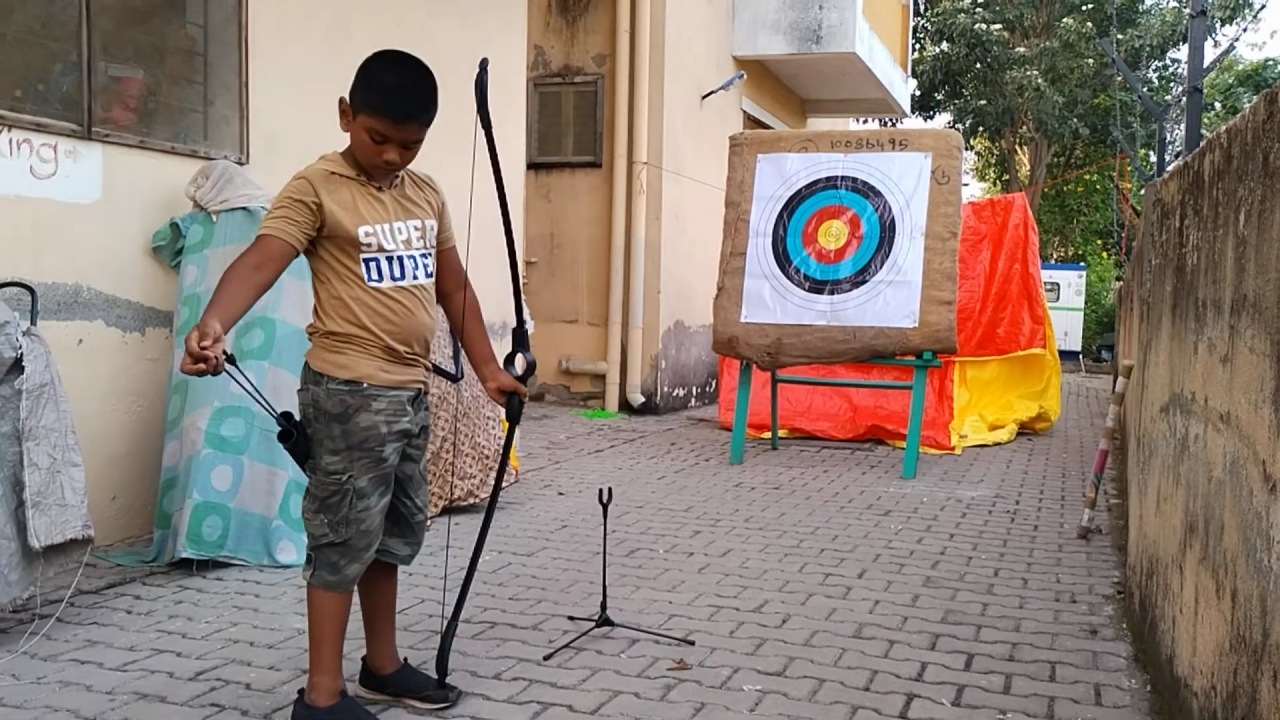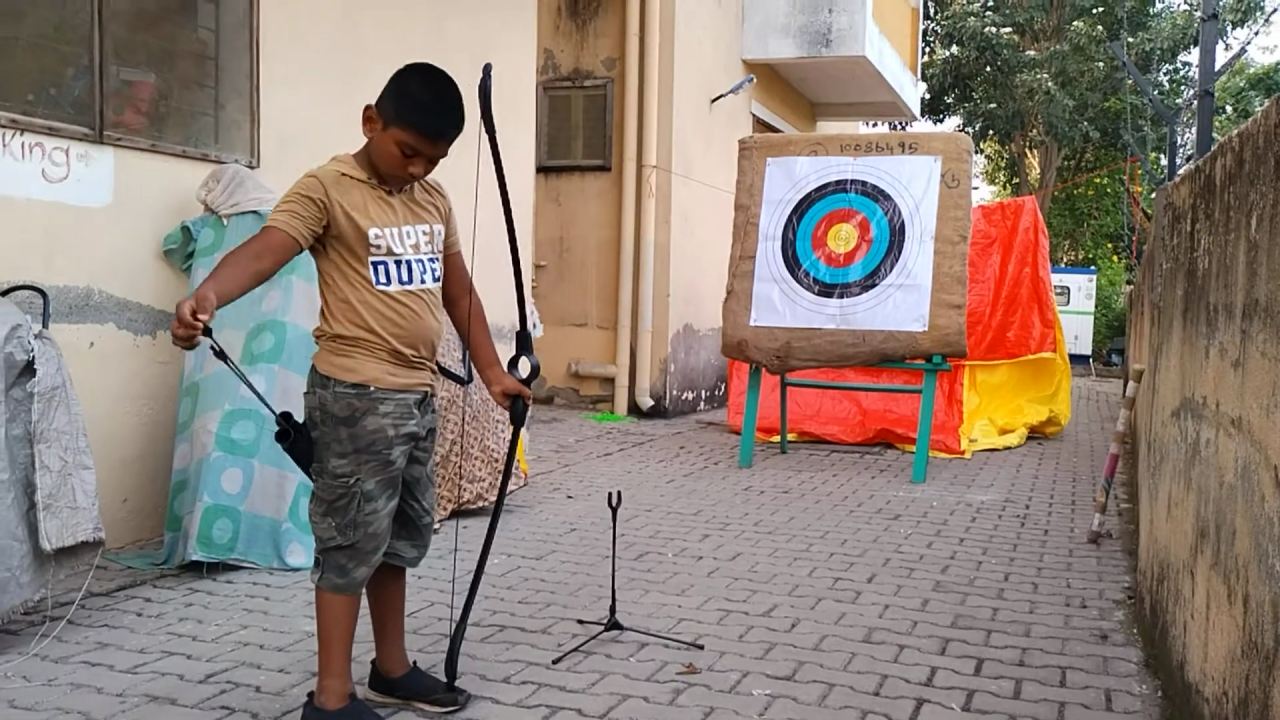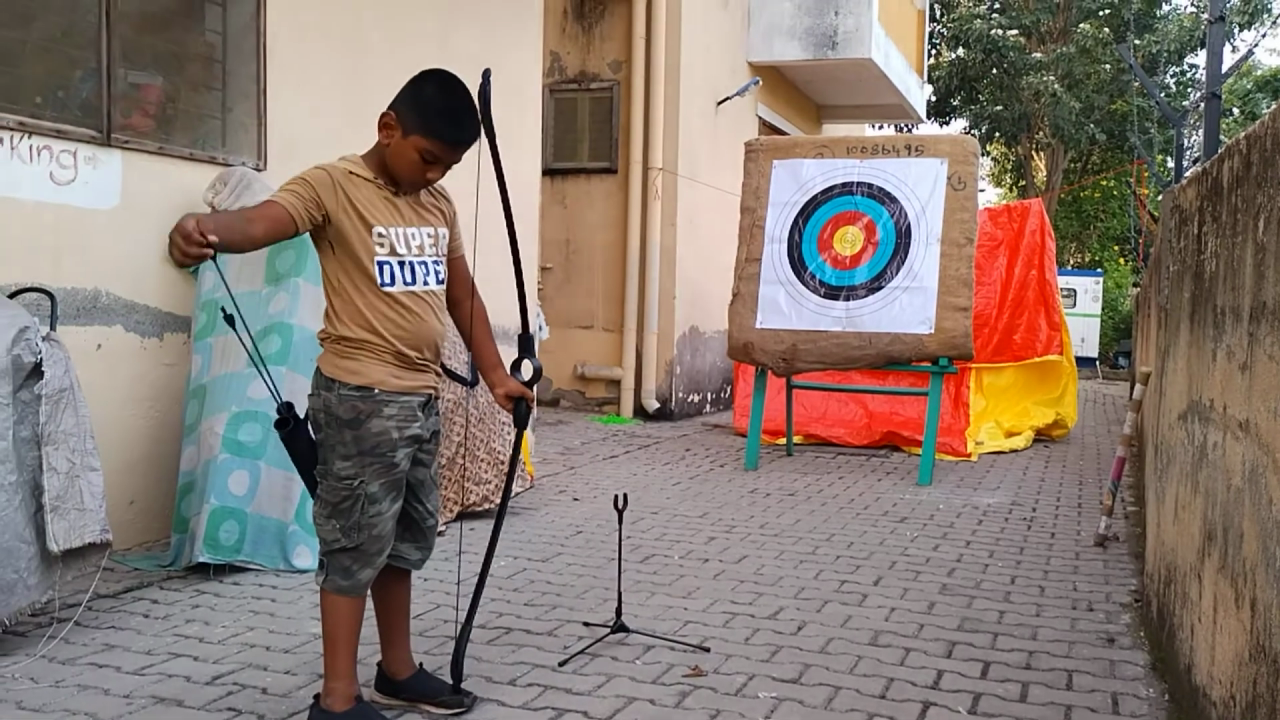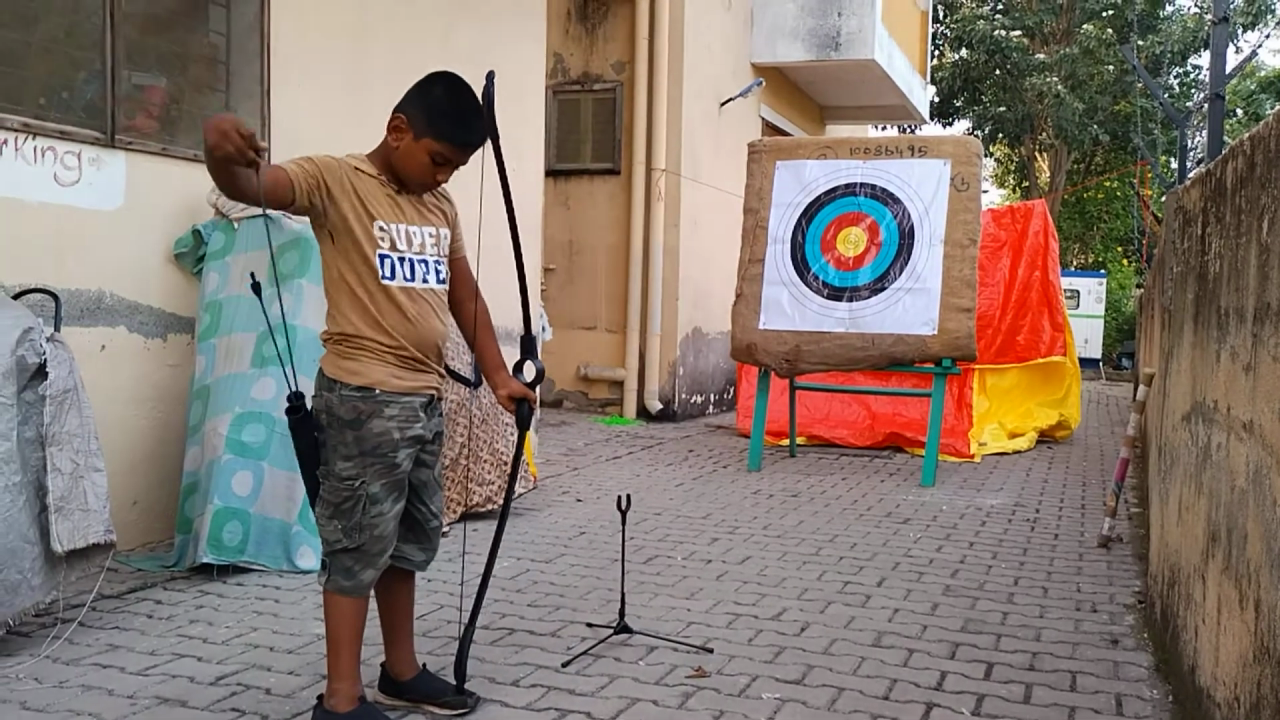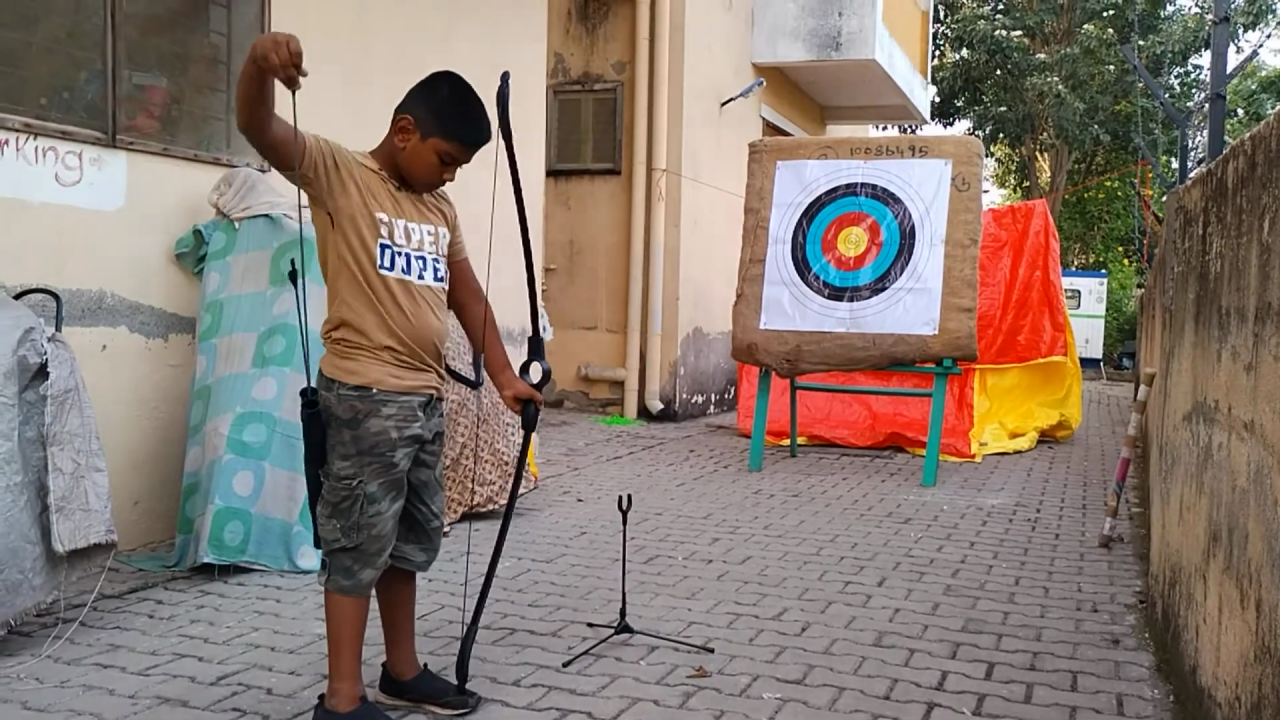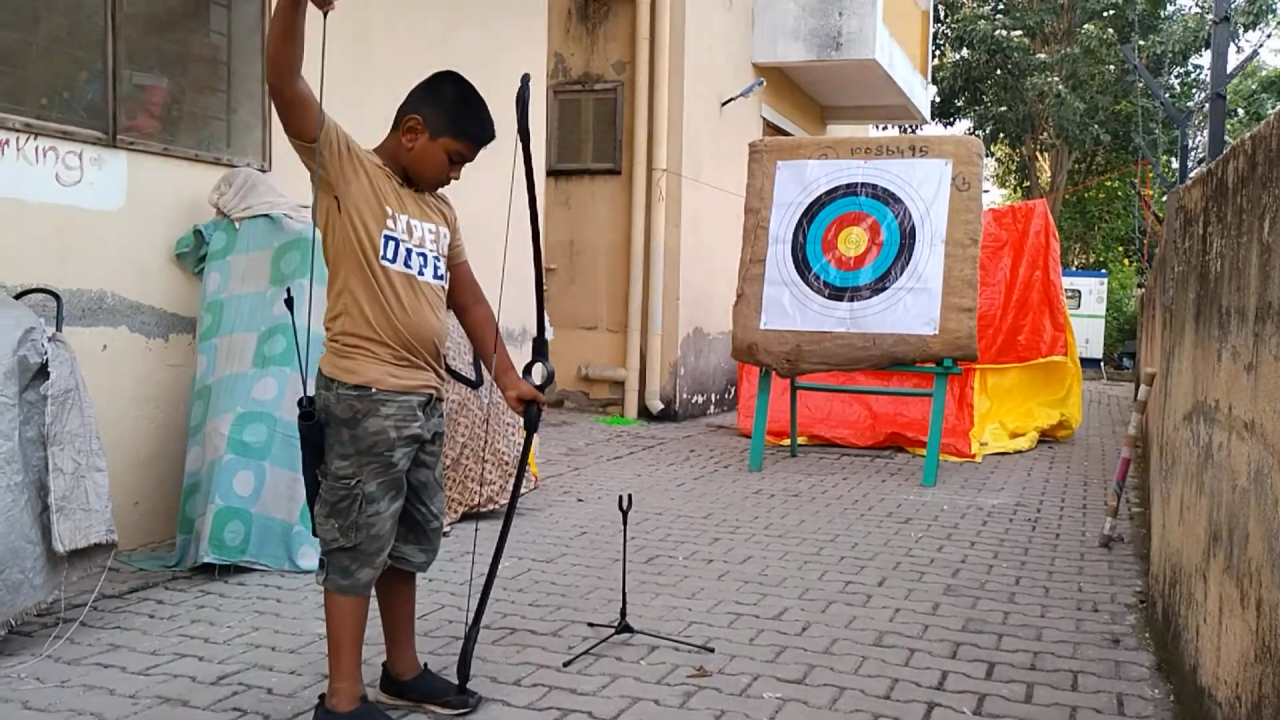
dt=0.2s
person 1, frame 1
left shoulder: (426, 194)
right shoulder: (315, 188)
left elbow: (453, 289)
right elbow: (260, 260)
left wrist: (489, 369)
right wrist: (213, 322)
left hip: (409, 392)
right hip: (349, 392)
left knee: (392, 536)
right knee: (345, 538)
left ankle: (382, 665)
person 1, frame 2
left shoulder: (434, 201)
right shoulder: (326, 188)
left elbow: (458, 292)
right elbow: (264, 249)
left wrist: (493, 373)
right wrist: (207, 294)
left hip: (416, 395)
right hip: (355, 395)
left knee: (399, 539)
right knee: (352, 541)
left ankle: (392, 667)
person 1, frame 3
left shoulder: (439, 205)
right shoulder: (332, 185)
left elbow: (462, 296)
right elbow: (259, 222)
left wrist: (496, 377)
right wrist: (206, 227)
left hip: (420, 397)
right hip: (359, 398)
left knee: (404, 542)
right knee: (356, 544)
person 1, frame 4
left shoulder: (440, 207)
right shoulder: (336, 180)
left elbow: (465, 298)
right elbow: (252, 185)
left wrist: (500, 377)
right wrist: (222, 153)
left hip: (425, 398)
right hip: (364, 397)
left knee: (409, 542)
right knee: (360, 546)
person 1, frame 5
left shoulder: (439, 210)
right shoulder: (338, 173)
left elbow: (467, 298)
right elbow: (262, 131)
left wrist: (505, 377)
right wrist: (258, 64)
left hip: (425, 399)
right hip: (363, 398)
left knee: (410, 541)
right knee: (358, 546)
person 1, frame 6
left shoulder: (439, 210)
right shoulder: (344, 166)
left elbow: (467, 298)
right elbow: (284, 89)
left wrist: (507, 377)
left hip: (425, 399)
right hip: (364, 398)
left knee: (410, 543)
right knee: (358, 545)
